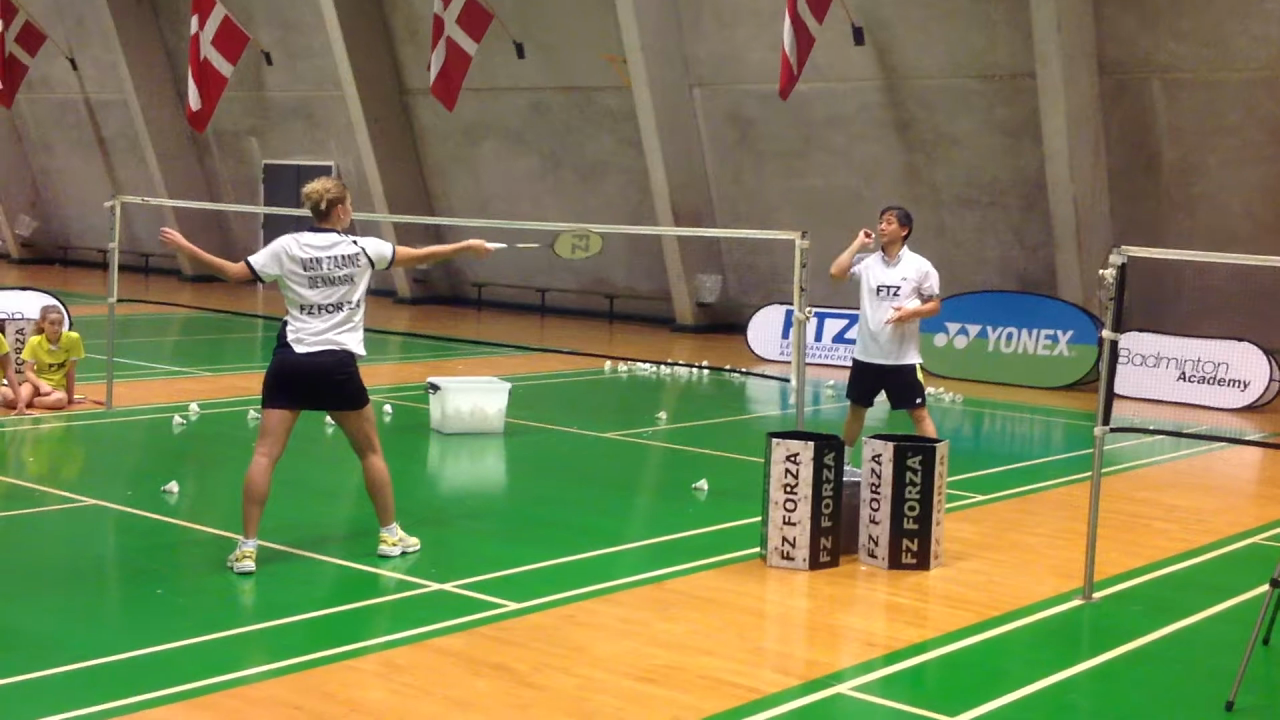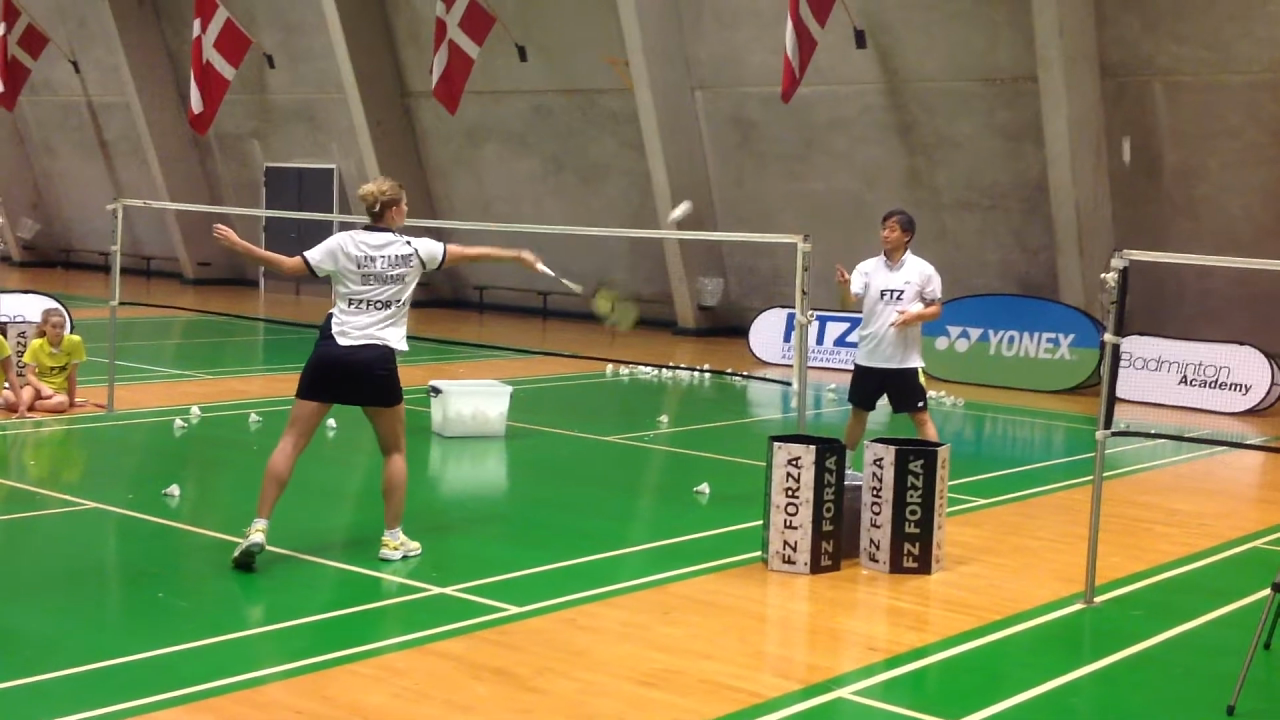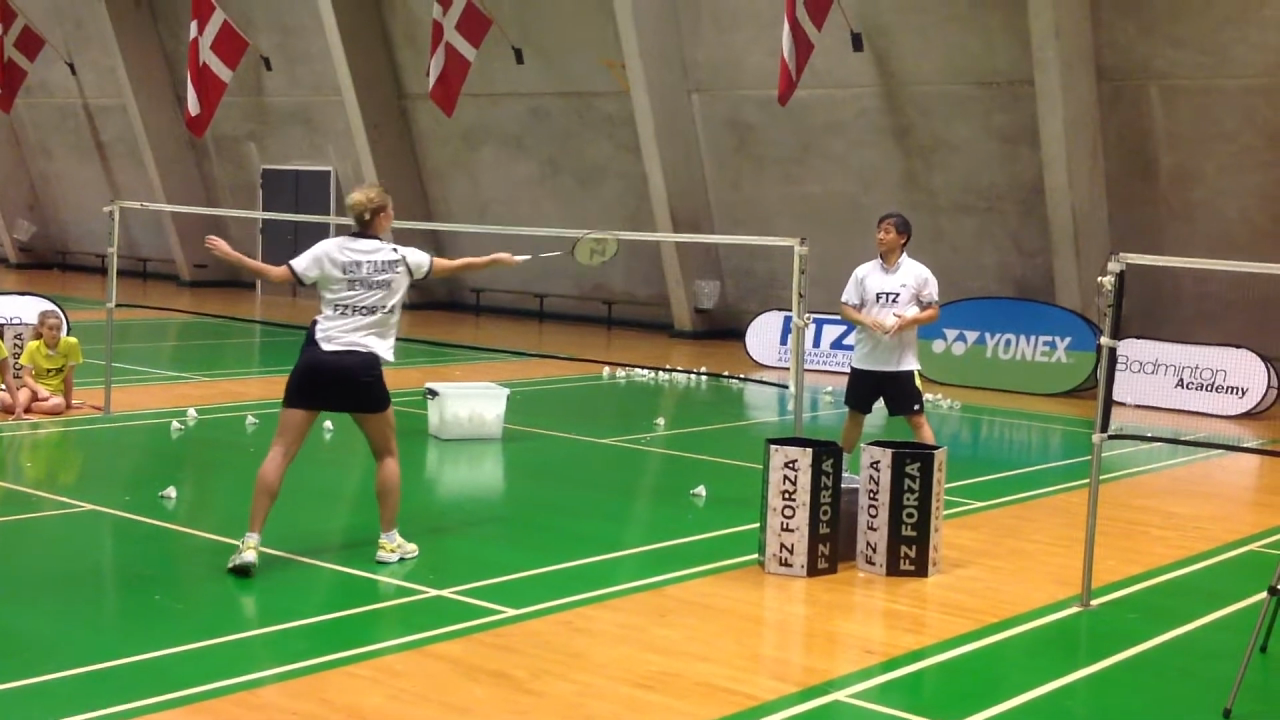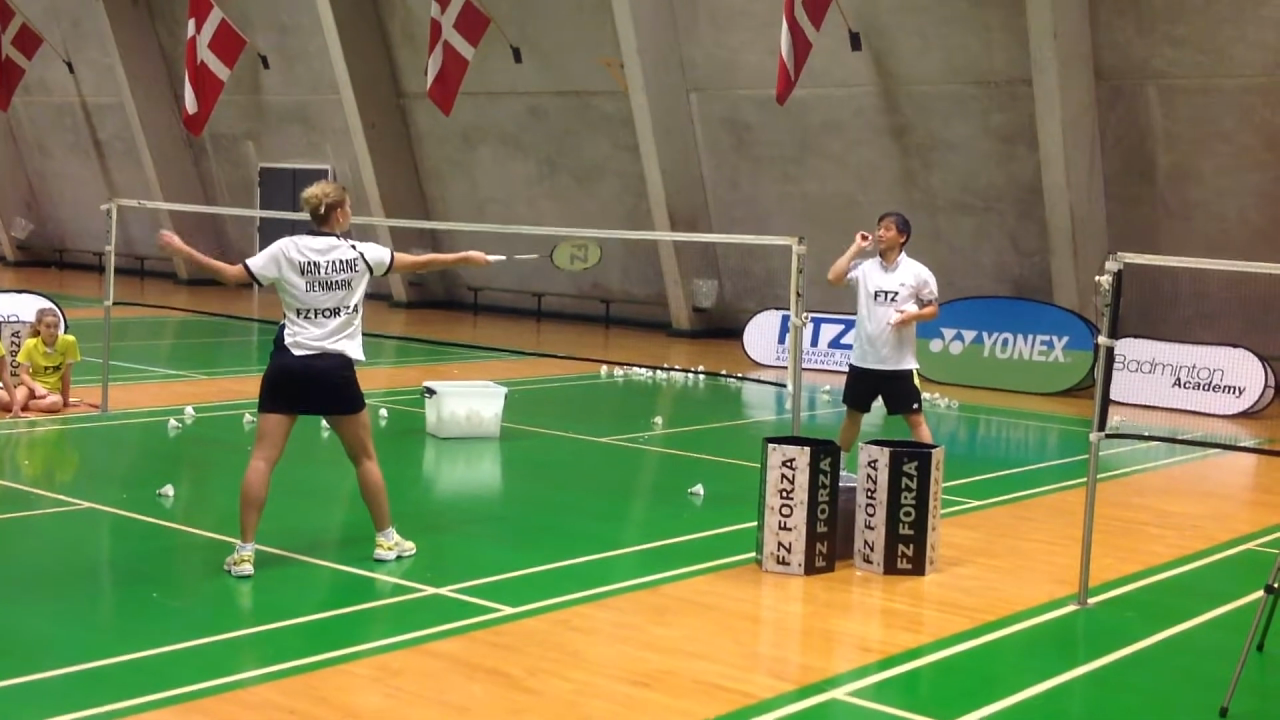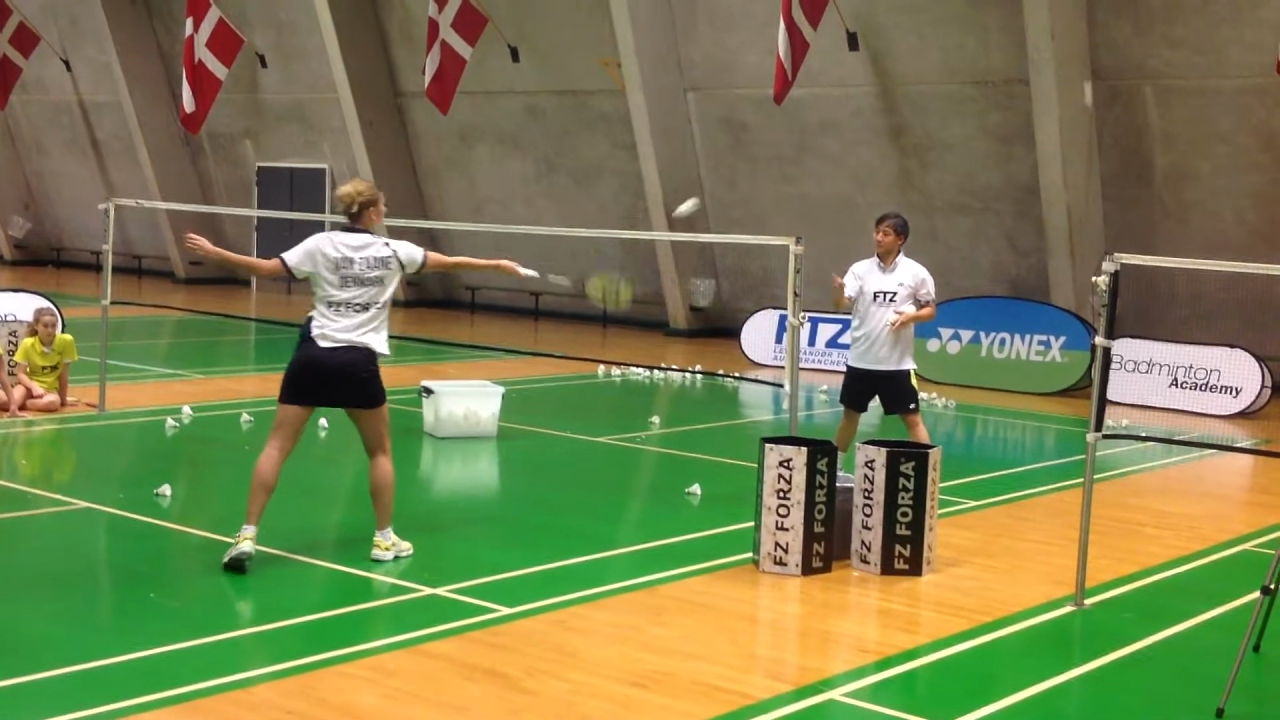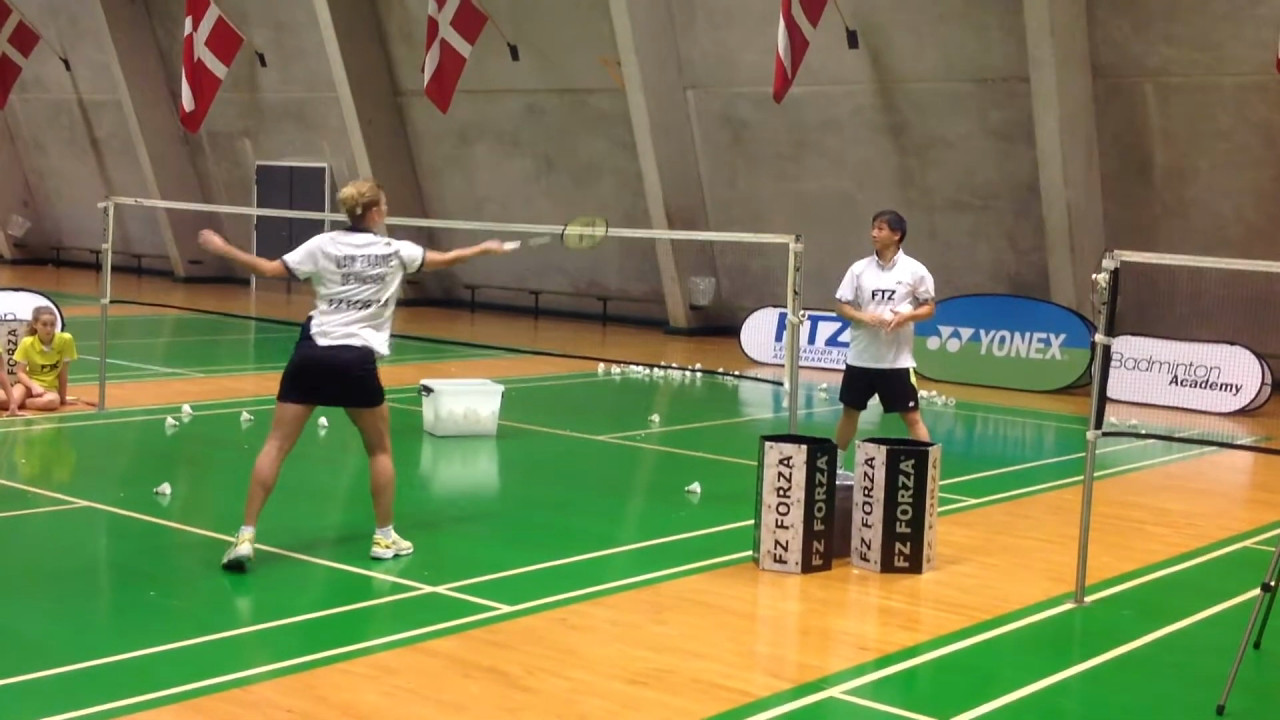
dt=0.5s
person 1, frame 1
left shoulder: (287, 247)
right shoulder: (363, 248)
left elbow: (234, 273)
right elbow: (421, 256)
left wrist: (185, 247)
right wrist: (467, 246)
left hip: (290, 363)
right hip: (337, 365)
left knee: (265, 454)
right knee: (371, 451)
left ankle: (247, 548)
right ankle: (390, 534)
person 1, frame 2
left shoulder: (343, 243)
right shoulder: (414, 250)
left elbow: (289, 267)
right elbow: (469, 253)
left wrist: (240, 245)
right wrist: (517, 255)
left hip: (330, 354)
right hip: (375, 360)
left knee: (291, 442)
right knee: (394, 450)
left ankle: (258, 529)
right ankle: (392, 538)
person 1, frame 3
left shoulder: (329, 250)
right shoulder: (402, 258)
left elbow: (276, 276)
right elbow: (455, 266)
left wrist: (231, 254)
right wrist: (496, 258)
left hip: (316, 361)
right hip: (362, 367)
left knee: (280, 452)
right knee: (387, 454)
left ankle: (250, 544)
right ankle: (389, 541)
person 1, frame 4
left shoulder: (286, 250)
right shoulder: (360, 254)
left elbow: (231, 275)
right elbow: (419, 262)
left wrist: (183, 250)
right wrist: (465, 258)
left hip: (288, 366)
right hip: (335, 369)
left knee: (263, 458)
right knee: (365, 457)
left ankle: (245, 551)
right ankle: (386, 538)
person 1, frame 5
left shoulder: (321, 244)
right shoulder: (392, 252)
left elbow: (266, 269)
right elbow: (450, 262)
left wrist: (215, 252)
right wrist: (498, 264)
left hip: (311, 357)
right hip: (357, 362)
left knee: (276, 447)
right knee: (379, 452)
left ankle: (247, 536)
right ankle: (384, 539)
person 1, frame 6
left shoulder: (323, 244)
right shoulder: (394, 252)
left elbow: (270, 270)
right elbow: (445, 259)
left wrist: (224, 250)
right wrist: (486, 248)
left hip: (311, 356)
right hip: (357, 361)
left knee: (275, 446)
right knee: (379, 450)
left ankle: (245, 537)
right ankle: (385, 536)
person 2, frame 1
left shoulder: (920, 266)
right shoulder: (866, 261)
left elbow: (935, 304)
right elbow: (836, 273)
left wrist: (911, 312)
right wrist: (859, 243)
left hip: (903, 357)
right hip: (866, 354)
left knee: (918, 413)
right knee: (856, 409)
right ankle: (843, 463)
person 2, frame 2
left shoulder: (923, 270)
right shoulder: (867, 267)
left elbow: (936, 309)
right elbow: (848, 303)
left wrist: (915, 315)
right wrist: (845, 287)
left hip: (906, 360)
right hip: (869, 358)
left knee: (920, 416)
right knee: (859, 412)
person 2, frame 3
left shoulder: (919, 273)
right shoulder: (863, 272)
left elbow: (933, 312)
right elbow: (845, 309)
left wrist: (911, 319)
right wrist: (864, 319)
left hip: (901, 363)
right hip: (864, 361)
left knee: (917, 419)
right knee: (855, 415)
right ankle: (841, 469)
person 2, frame 4
left shoulder: (918, 272)
right shoulder: (863, 267)
left elbow: (933, 309)
right elbow: (833, 278)
left wrist: (913, 314)
right wrist: (856, 248)
left hip: (900, 362)
right hip: (863, 359)
left knee: (915, 418)
right knee: (853, 414)
right ankle: (839, 468)
person 2, frame 5
left shoulder: (916, 273)
right shoulder: (860, 269)
left elbow: (930, 309)
right elbow: (842, 305)
left wrist: (911, 316)
right wrist: (838, 291)
left hip: (898, 362)
right hip: (860, 360)
left knee: (912, 418)
right knee: (850, 414)
right ankle: (835, 468)
person 2, frame 6
left shoulder: (915, 270)
right shoulder: (859, 268)
left elbow: (929, 308)
right elbow: (842, 306)
left wrist: (908, 315)
right wrist: (864, 317)
left hip: (897, 360)
right hip: (860, 358)
left knee: (911, 416)
right knee: (850, 412)
right ankle: (835, 465)
